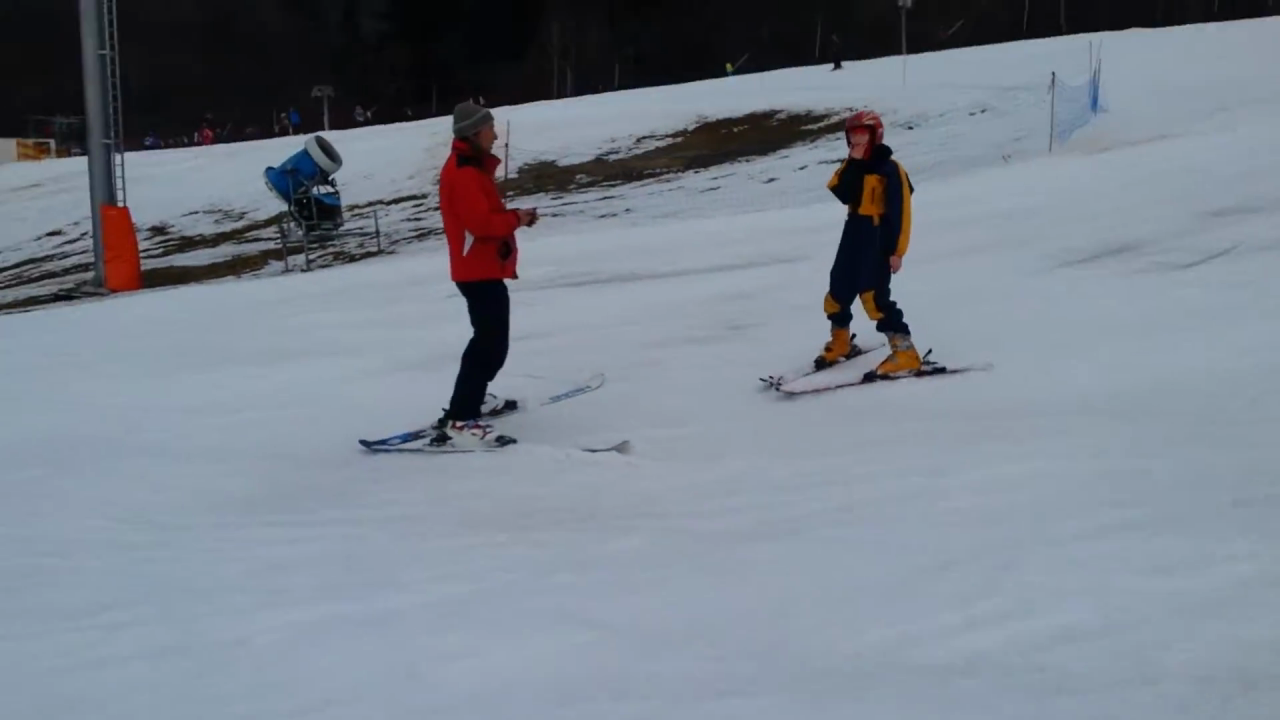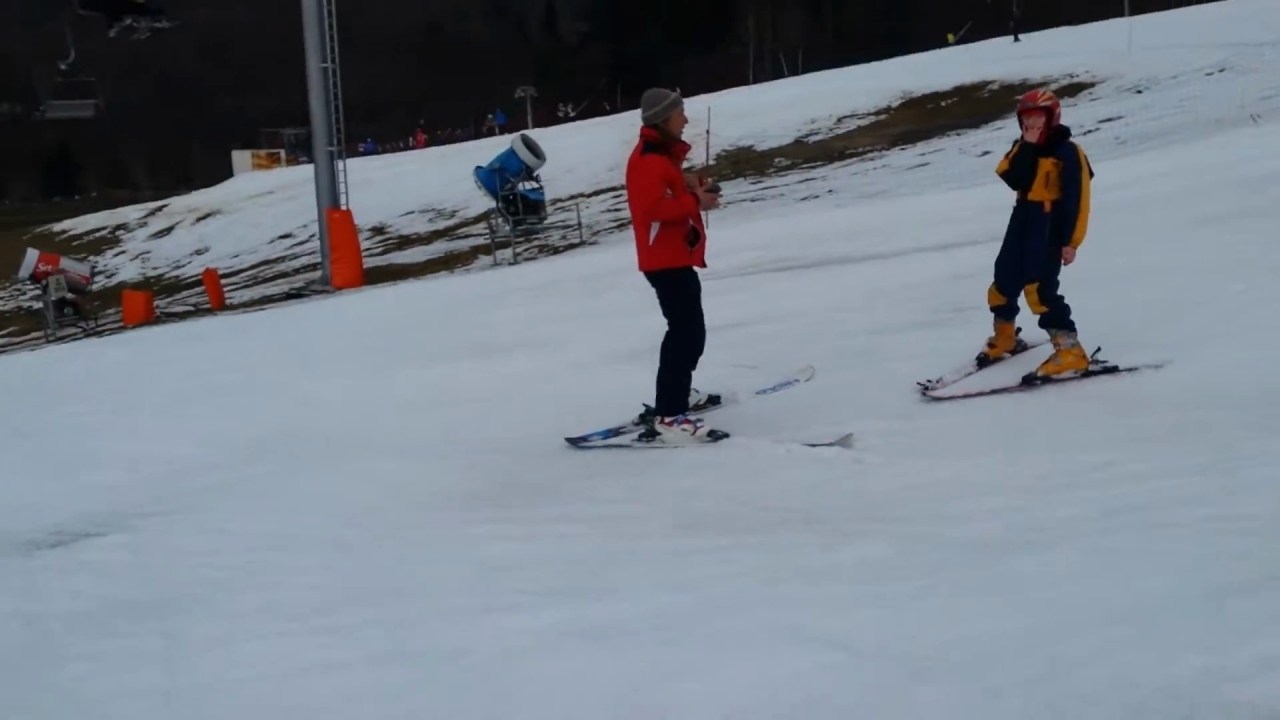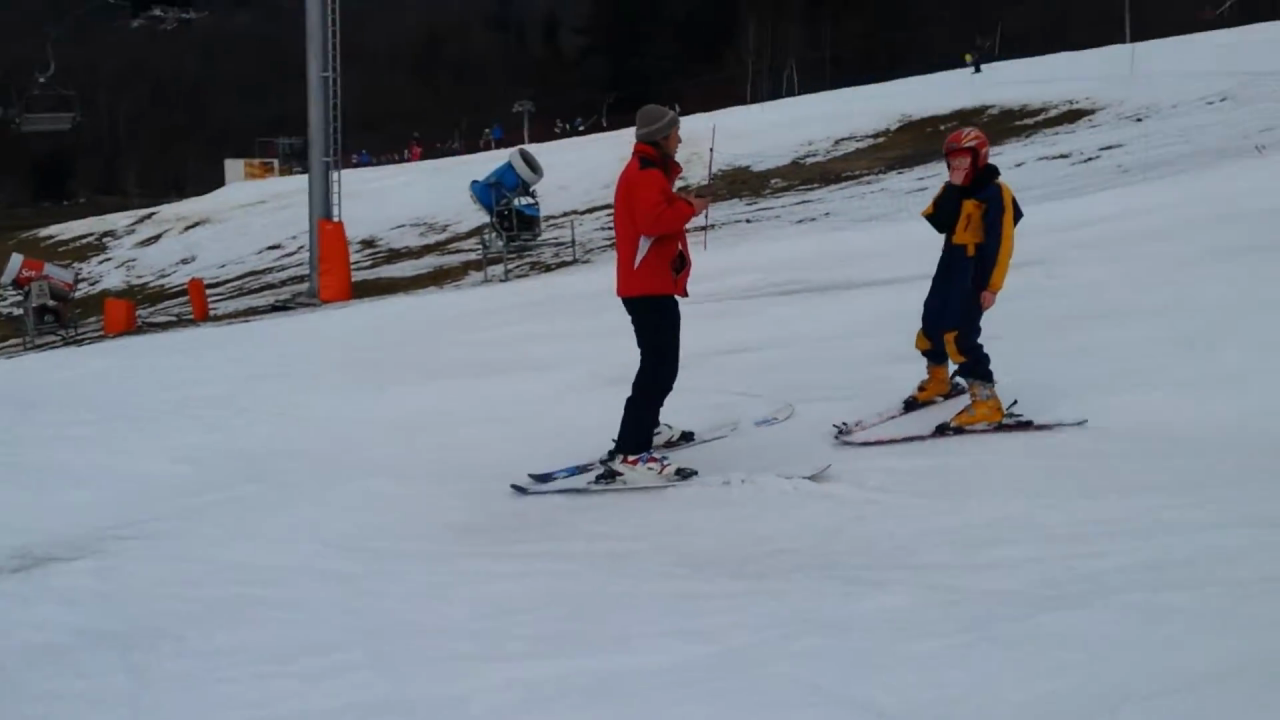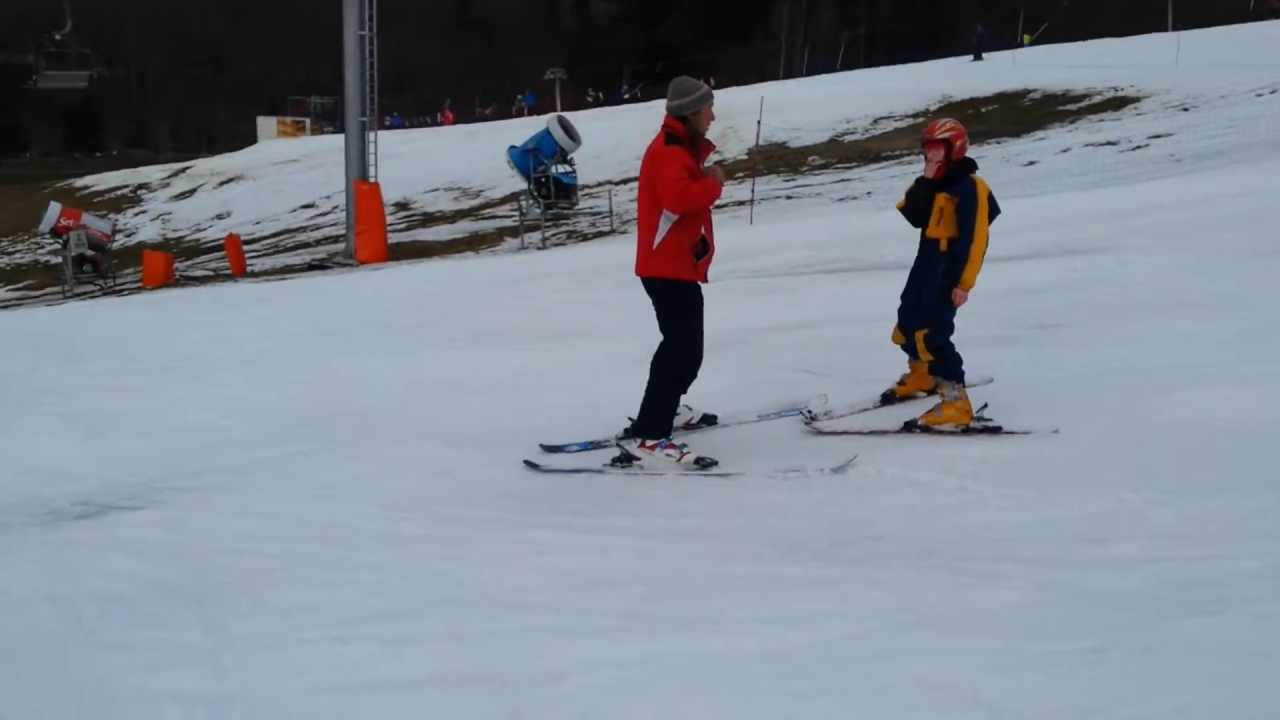
dt=0.5s
person 1, frame 1
left shoulder: (469, 166)
right shoulder: (465, 171)
right elbow: (480, 223)
left wrist: (515, 215)
right wrist: (516, 219)
left hip: (482, 267)
right hip: (479, 270)
left knee: (487, 338)
right knee: (492, 345)
left ankle: (473, 399)
right ankle: (460, 420)
person 1, frame 2
left shoulder: (661, 154)
right shoulder: (649, 158)
right elbow: (652, 207)
left wrist: (691, 186)
right wrist: (696, 201)
left hip: (673, 256)
right hip: (667, 259)
left knee: (684, 331)
right knee: (689, 335)
left ankle: (675, 395)
right ankle: (668, 416)
person 1, frame 3
left shoulder: (645, 170)
right shoulder: (647, 173)
right elbow: (654, 221)
left wrist: (679, 203)
right wrist: (689, 207)
left hip: (649, 282)
right hip: (649, 285)
left knee: (658, 362)
right knee: (660, 367)
left ankle: (645, 428)
right ankle: (630, 452)
person 1, frame 4
left shoulder: (679, 147)
right shoulder: (670, 149)
left elbow: (687, 194)
right elbow: (677, 198)
left wrist: (708, 182)
right wrist: (713, 184)
left hip: (673, 264)
right hip: (670, 267)
left knee: (680, 344)
right knee: (685, 352)
left ankle: (666, 408)
right ankle: (647, 436)
person 2, frame 1
left shoulder: (889, 169)
right shoulder: (852, 165)
left elbow: (900, 212)
right elbow: (842, 193)
left wrist: (897, 250)
right wrist: (853, 164)
left hip: (878, 237)
right hip: (852, 233)
left knee: (873, 295)
right knee: (838, 291)
left ankle: (905, 352)
right ankle: (840, 342)
person 2, frame 2
left shoulder: (1068, 151)
right shoulder: (1023, 148)
left elbow: (1077, 199)
right elbow: (1013, 179)
left wrist: (1072, 240)
right wrist: (1026, 147)
left hip: (1050, 224)
right hip: (1022, 219)
left knee: (1038, 287)
right knee: (1004, 281)
left ankle: (1070, 350)
right ankle: (1005, 336)
person 2, frame 3
left shoulder: (994, 192)
right shoulder: (955, 188)
left elbow: (1001, 242)
right elbow: (941, 224)
left wrist: (992, 285)
right wrist: (951, 190)
left hip: (975, 269)
right hip: (950, 263)
left knee: (958, 335)
right knee: (931, 326)
left ankle: (986, 402)
right ankle: (938, 381)
person 2, frame 4
left shoulder: (969, 186)
right shoulder: (933, 182)
left elbow: (974, 238)
right elbow: (915, 218)
left wrist: (964, 282)
right wrist: (924, 182)
left hip: (950, 265)
right hip: (927, 259)
left knee: (931, 332)
right knee: (907, 322)
left ankle: (956, 402)
right ankle: (922, 375)
